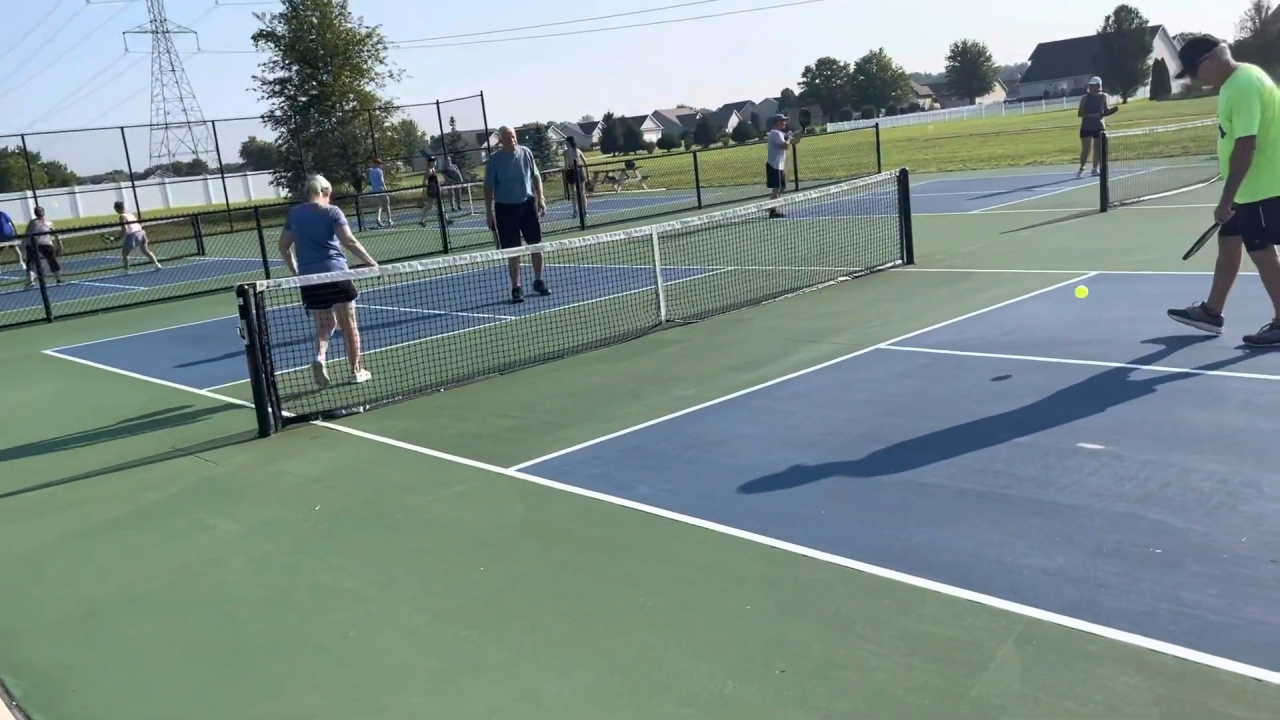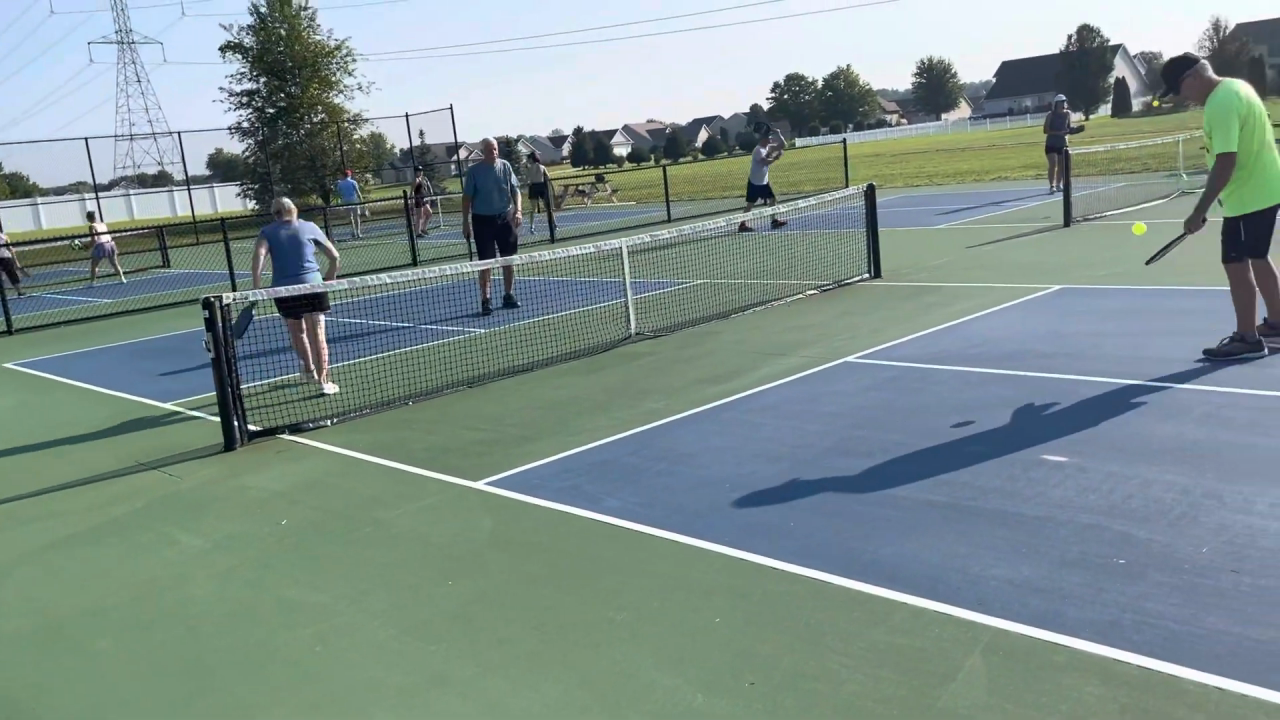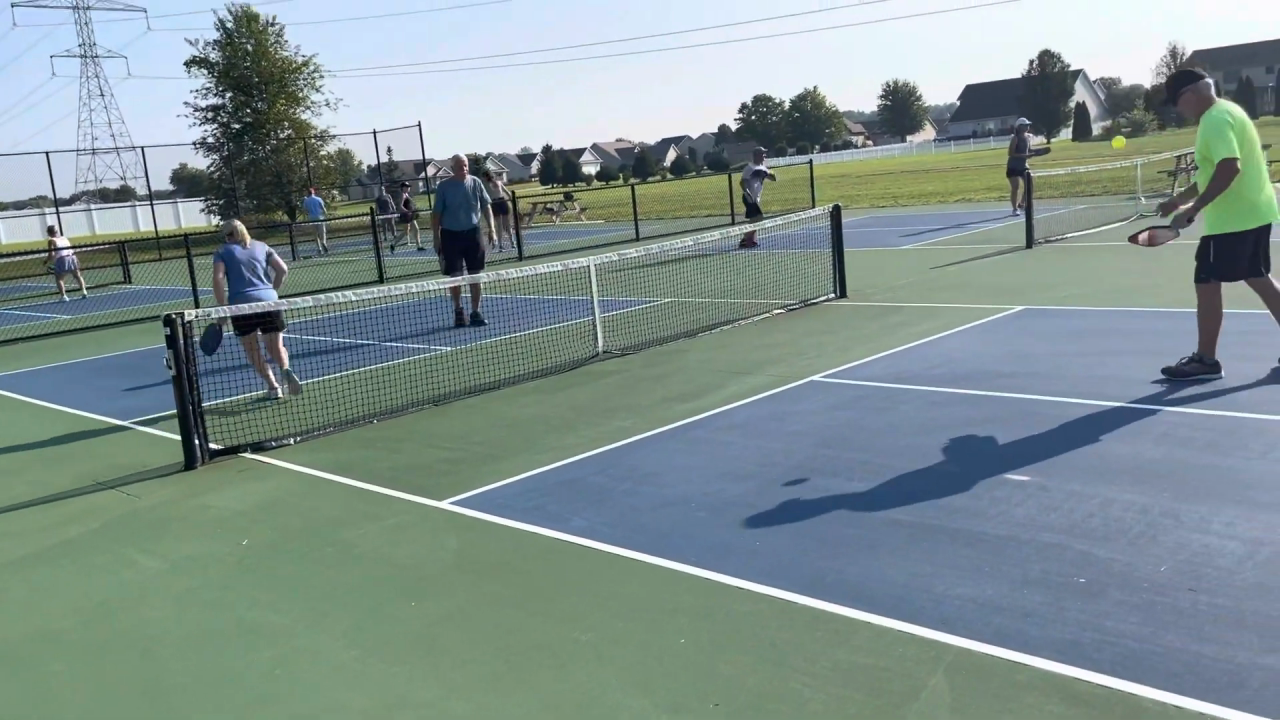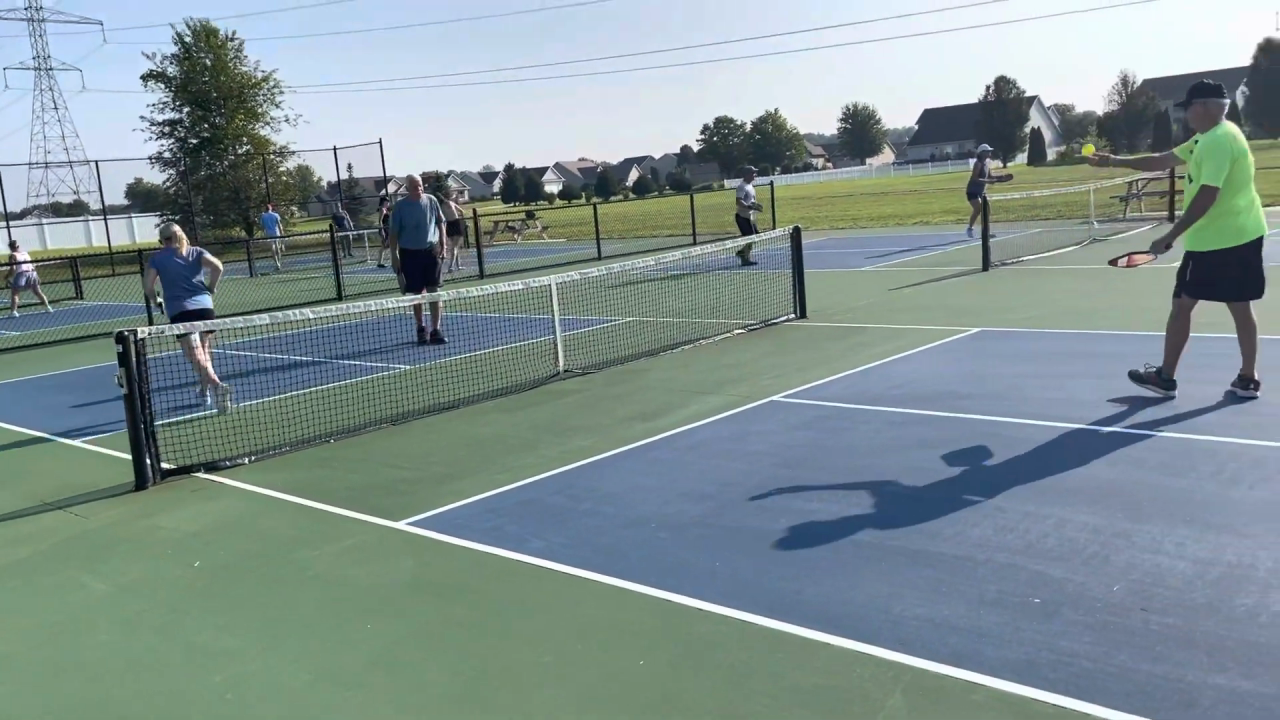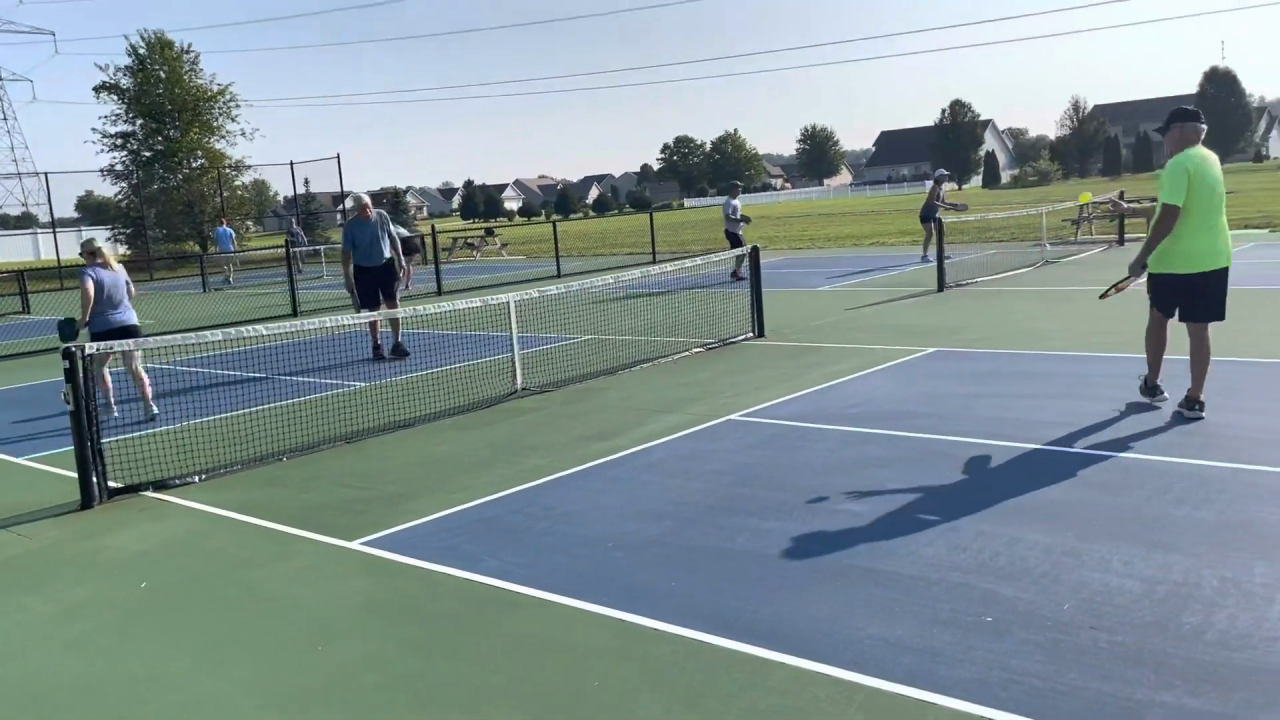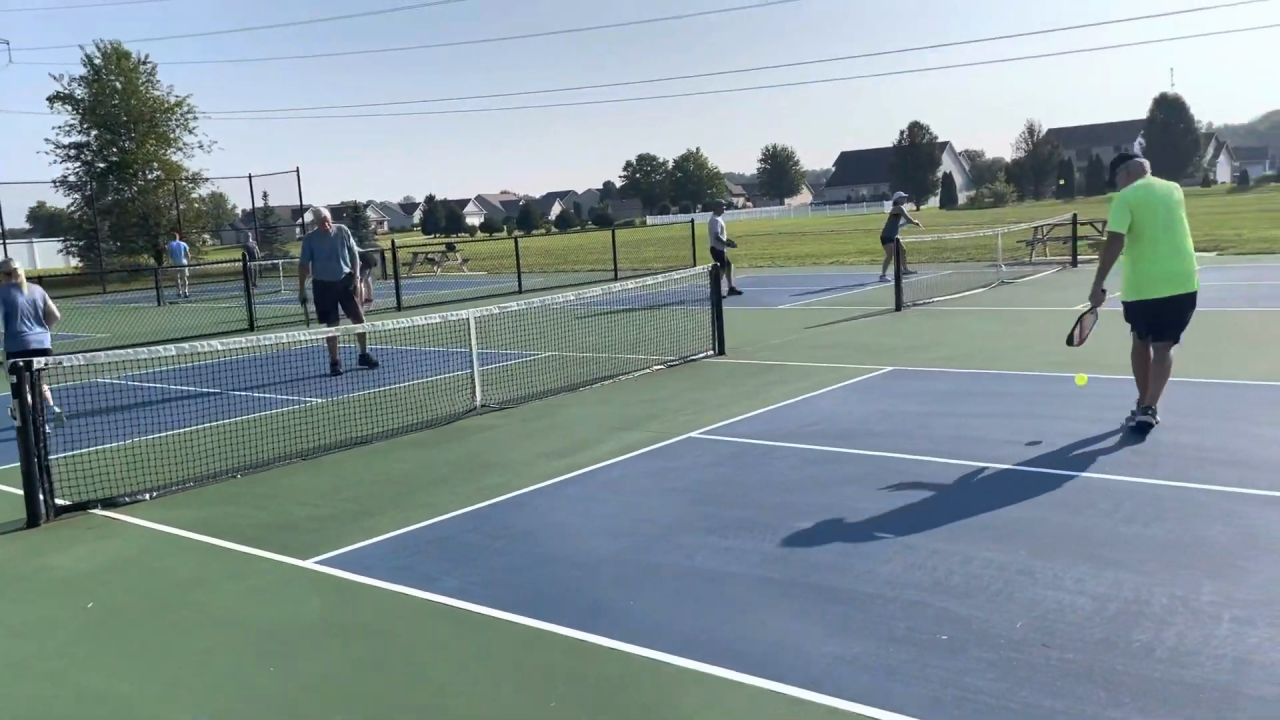
dt=0.3s
person 1, frame 1
left shoulder: (1243, 88)
right shoulder: (1243, 76)
left elbow: (1245, 146)
left wrist: (1226, 198)
right wrist: (1231, 194)
right hip: (1255, 183)
right knee: (1229, 244)
right ankle: (1211, 312)
person 1, frame 2
left shoulder: (1221, 105)
right shoulder: (1234, 88)
left elbow: (1225, 162)
left wrist: (1199, 211)
left hip: (1248, 195)
left knee: (1236, 263)
left ankle: (1248, 338)
person 1, frame 3
left shoulder: (1214, 121)
right shoulder: (1223, 113)
left elbow: (1228, 167)
left wrist: (1193, 209)
right wrist: (1180, 199)
left hip: (1233, 219)
left knee: (1207, 285)
left ankle: (1207, 360)
person 1, frame 4
left shoulder: (1217, 140)
right shoulder: (1218, 136)
left elbow: (1207, 195)
right elbow: (1164, 160)
left wrist: (1170, 237)
right wrist: (1115, 161)
left hip: (1215, 239)
right hip: (1245, 235)
left knee: (1182, 303)
right knee: (1241, 305)
left ankle: (1166, 376)
right ankle: (1248, 378)
person 1, frame 5
left shoulder: (1178, 164)
right shoulder: (1211, 160)
left elbow: (1169, 214)
left wrist: (1141, 257)
right wrist: (1129, 209)
left hip: (1172, 260)
right hip: (1213, 259)
left knee: (1158, 319)
right knee: (1198, 328)
left ankle: (1152, 384)
right ankle: (1194, 399)
person 1, frame 6
left shoulder: (1125, 196)
right shoulder: (1174, 190)
left elbow: (1115, 242)
left wrist: (1098, 286)
left hip: (1141, 285)
right hip: (1181, 283)
left knee: (1141, 344)
right knee: (1163, 349)
left ankle: (1145, 406)
right ankle: (1147, 408)
person 2, frame 1
left shoulder: (294, 213)
right shoulder: (332, 212)
left elbow: (283, 247)
right elbow: (350, 242)
left wrist: (294, 270)
right wrist: (372, 264)
left hip: (308, 276)
right hip: (335, 272)
left knee: (324, 325)
right knee: (349, 324)
left ankle: (319, 359)
right ankle: (356, 371)
person 2, frame 2
left shoulder: (268, 231)
right shoulder: (309, 227)
left elbow: (259, 256)
right elbow: (334, 256)
left wrist: (256, 287)
right wrist: (330, 276)
left hip: (283, 289)
right hip: (311, 284)
left knee: (297, 332)
right knee: (317, 335)
left ankle: (310, 371)
right ankle: (323, 382)
person 2, frame 3
left shoulder: (223, 251)
right shoulder: (261, 247)
left elbow: (218, 279)
right elbow: (283, 270)
left hip: (241, 306)
right hip: (268, 302)
left knee: (253, 352)
right knee: (278, 348)
left ankle: (274, 388)
right ankle: (286, 372)
person 2, frame 4
left shoulder: (157, 257)
right shoulder: (196, 252)
left elbow: (148, 286)
right elbow: (217, 266)
left wrist: (154, 300)
right wrist: (211, 287)
left hip: (180, 311)
right hip: (204, 306)
left knee: (196, 357)
right knee: (203, 350)
left ankle: (217, 386)
right ankle: (206, 389)
person 2, frame 5
left shoulder: (87, 271)
right shoulder: (119, 269)
left elbow: (87, 293)
right elbow: (131, 294)
left wrist: (84, 317)
left hip: (103, 328)
right hip: (129, 323)
left knee: (99, 365)
right knee: (136, 369)
left ankle: (111, 406)
right ankle: (150, 405)
person 2, frame 6
right shoulder: (37, 289)
right elbow: (55, 316)
left hip: (18, 348)
right hip: (42, 344)
right knee: (39, 385)
right ankle: (52, 408)
person 3, frame 1
left shoulder: (526, 153)
right shoulder: (494, 160)
left elbow: (536, 176)
right elbow: (489, 188)
left wrist: (541, 198)
right wrist: (489, 213)
left hip: (528, 205)
right hip: (506, 209)
left knee: (536, 246)
left ankle: (539, 281)
right ankle: (516, 289)
person 3, frame 2
left shoulder: (505, 166)
right shoulder: (474, 171)
left elbow: (515, 189)
right elbow: (467, 197)
left wrist: (518, 210)
right wrist: (466, 222)
left hip: (505, 217)
right hip: (482, 220)
left knee: (508, 259)
right knee: (486, 262)
left ankle: (508, 295)
right ankle: (485, 300)
person 3, frame 3
left shoulder: (476, 183)
right shoulder: (444, 187)
left elbow: (486, 206)
right elbow: (437, 213)
left wrist: (491, 229)
right wrist: (436, 237)
left hip: (472, 233)
right hip: (450, 235)
left knee: (475, 275)
right knee: (455, 276)
left ankle: (475, 313)
right ankle: (458, 310)
person 3, frame 4
left shoulder: (431, 201)
right shoulder: (400, 206)
left elbow: (440, 224)
right elbow: (394, 233)
left wrist: (442, 246)
right wrist: (394, 256)
left hip: (431, 251)
right hip: (409, 254)
left knee: (433, 291)
right knee: (417, 294)
left ankle: (435, 331)
right ankle: (421, 328)
person 3, frame 5
left shoulder: (382, 216)
right shoulder: (350, 226)
left elbow: (393, 237)
right elbow: (346, 252)
left wrist: (400, 258)
right wrist: (347, 277)
left hip: (386, 265)
right hip: (364, 270)
left knee: (393, 304)
right knee: (373, 309)
left ankle: (397, 344)
right ankle: (377, 345)
person 3, frame 6
left shoulder: (343, 231)
right shoulder: (310, 239)
left elbow: (353, 253)
right elbow: (304, 265)
left wrist: (356, 276)
right wrist: (302, 289)
left hip: (345, 281)
right hip: (323, 285)
left knee: (358, 318)
right knee: (332, 325)
left ankle: (364, 355)
right ankle: (334, 362)
